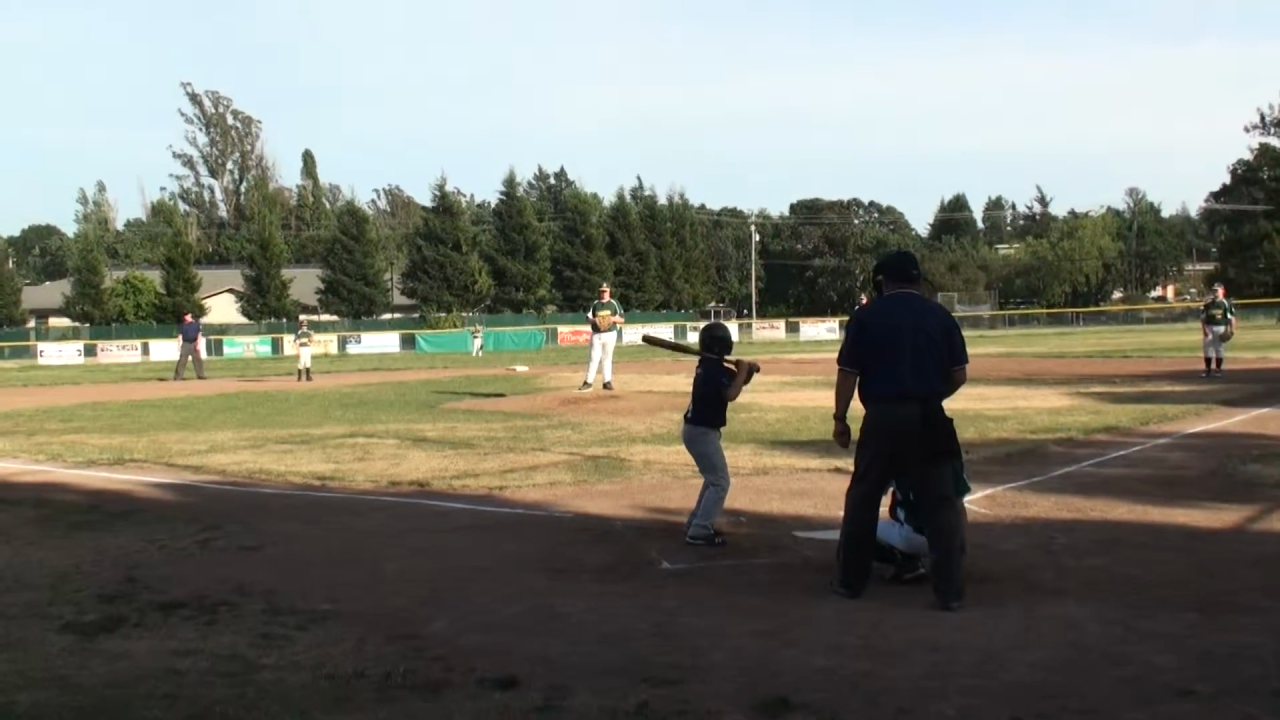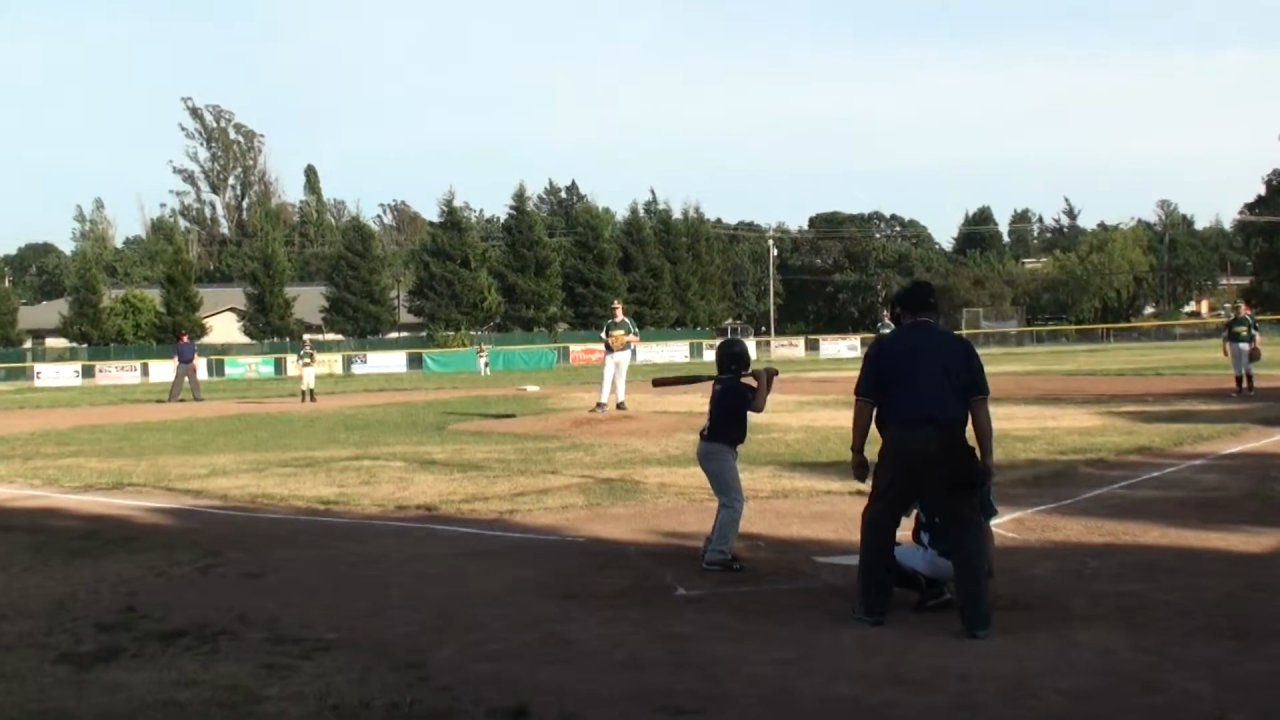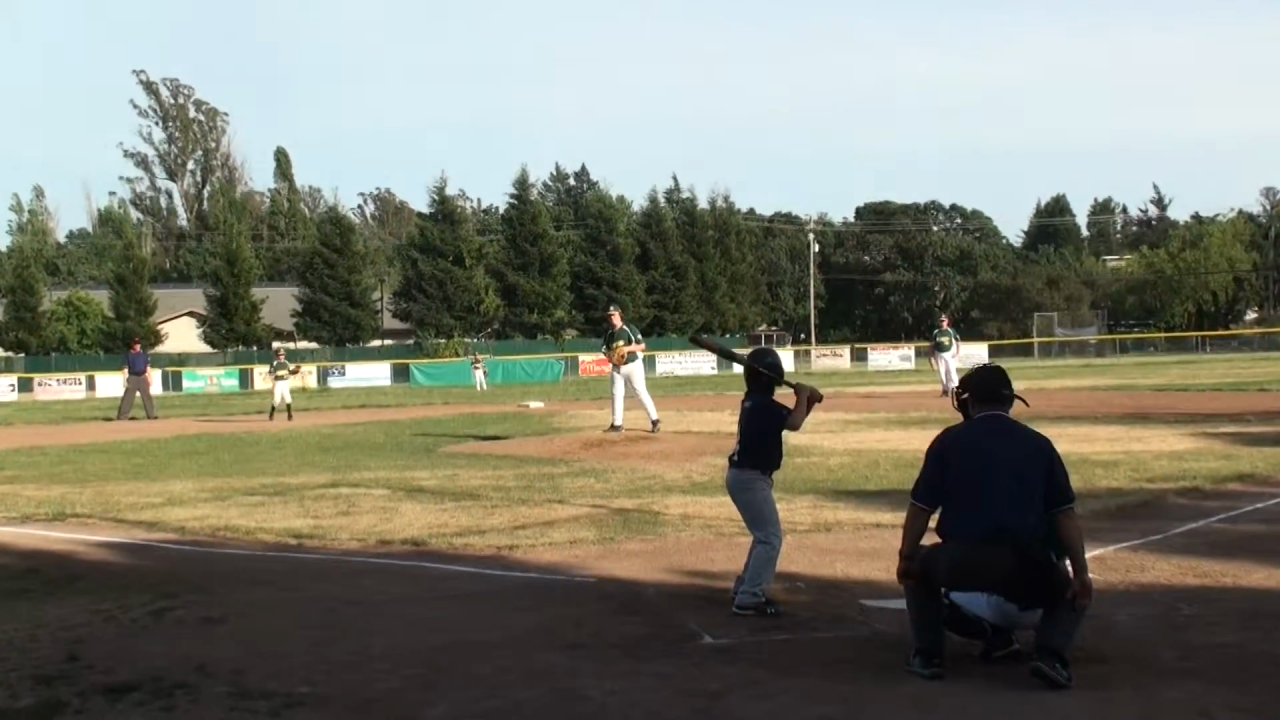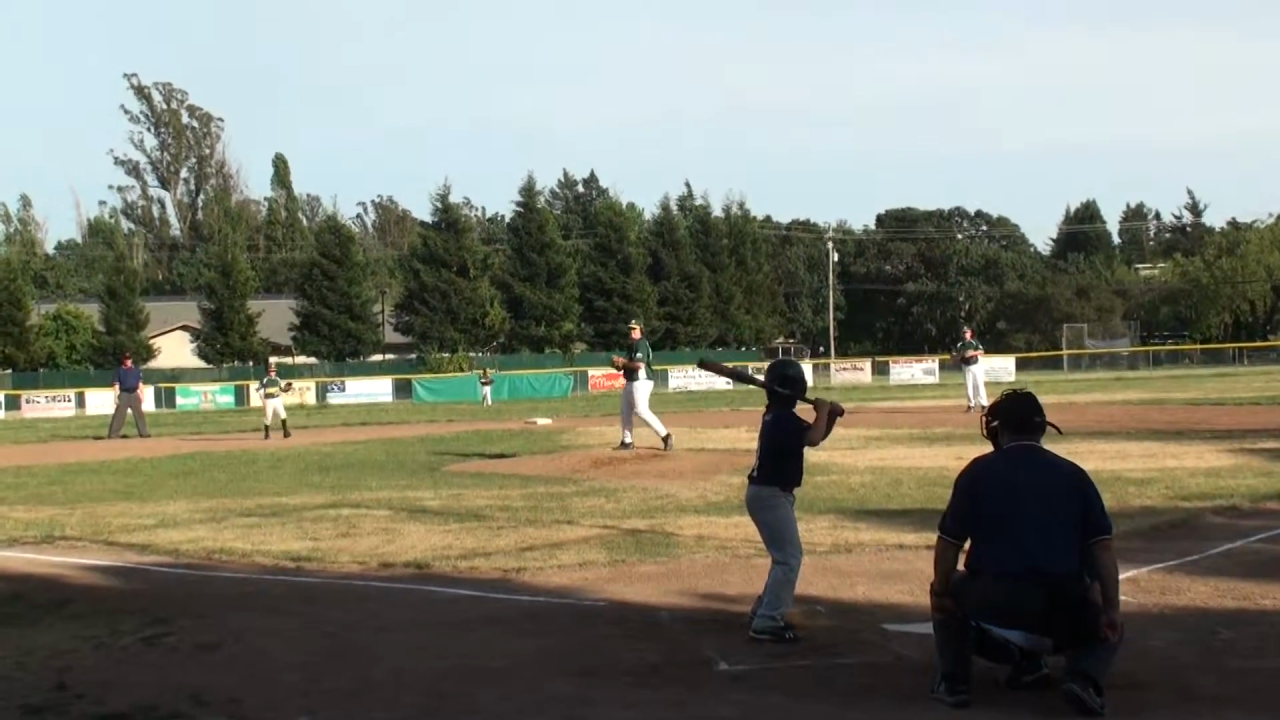
dt=1s
person 1, frame 1
left shoulder: (867, 316)
right shoulder: (940, 316)
left elbow: (848, 373)
right elbow: (958, 375)
left wrist: (840, 419)
left hip: (882, 418)
right hip: (927, 419)
left knee: (863, 499)
right knee: (939, 503)
left ankle: (850, 581)
right ankle: (950, 591)
person 1, frame 2
left shoulder: (884, 346)
right shoulder: (960, 346)
left elbow: (865, 404)
right elbow: (979, 405)
left wrist: (857, 452)
right wrist: (987, 458)
left hip: (899, 446)
right hip: (948, 446)
left knee: (878, 525)
right knee: (966, 531)
left ankle: (872, 607)
right ankle: (977, 618)
person 1, frame 3
left shoulder: (949, 440)
right shoulder: (1038, 443)
left elbow: (920, 508)
right elbow: (1065, 514)
left wrist: (906, 558)
right wrist: (1081, 574)
left hip: (962, 560)
right hip: (1024, 564)
left knee: (919, 569)
right knee: (1070, 596)
left ankle: (928, 655)
right ankle: (1050, 654)
person 1, frame 4
left shoulder: (978, 471)
right shoulder: (1073, 474)
left elbow: (949, 542)
right elbow: (1102, 546)
left wrist: (940, 594)
right wrist: (1111, 609)
left hip: (992, 599)
right hip: (1059, 603)
left knee: (948, 590)
right knee: (1105, 629)
left ankle: (954, 680)
right ankle: (1084, 677)
person 2, frame 1
left shoulder: (712, 368)
right shoulder: (713, 370)
left elbow: (738, 382)
right elbow: (731, 395)
left wrist: (747, 370)
right wrist: (743, 370)
left hip: (699, 429)
right hip: (702, 431)
left knee: (713, 478)
right knee: (720, 481)
left ankle: (697, 523)
right ankle: (699, 531)
person 2, frame 2
left shoulder: (725, 384)
right shoulder: (732, 387)
left elbow: (757, 396)
right elbow: (758, 406)
left wrist: (766, 379)
right wrist: (762, 379)
left hip: (715, 448)
right hip: (718, 450)
left knee: (729, 500)
right knee: (733, 502)
left ankle: (713, 548)
right ankle: (716, 556)
person 2, frame 3
left shoulder: (755, 401)
right shoulder: (763, 404)
left elbow: (793, 418)
right elbow: (794, 423)
left wrist: (807, 400)
right wrist: (802, 395)
left hip: (746, 475)
right hip: (750, 477)
left knee: (764, 535)
right knee: (770, 537)
left ankle: (745, 589)
right ankle: (749, 599)
person 2, frame 4
left shoulder: (778, 415)
right shoulder: (783, 417)
left elbow: (815, 434)
right elbow: (813, 439)
left wrist: (831, 415)
right wrist: (822, 411)
left hip: (768, 492)
right hip: (770, 494)
left knee: (785, 555)
right knee: (789, 558)
left ankle: (763, 612)
right ankle: (766, 623)
